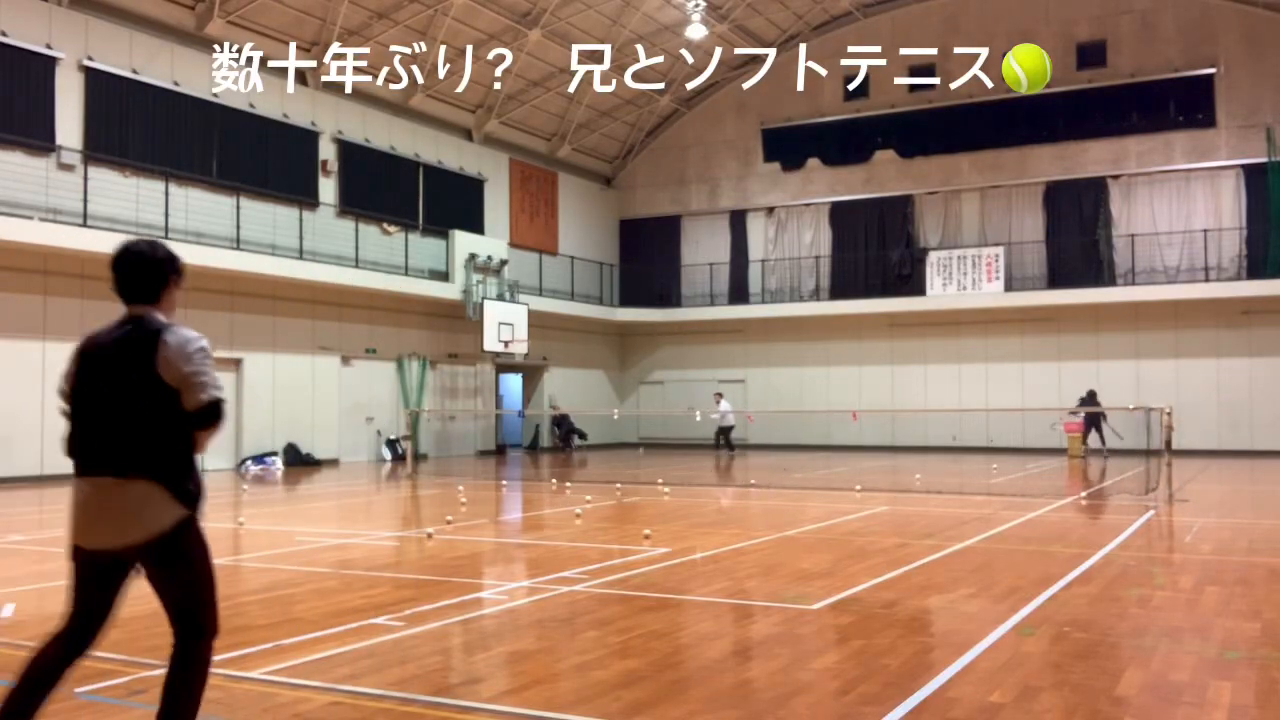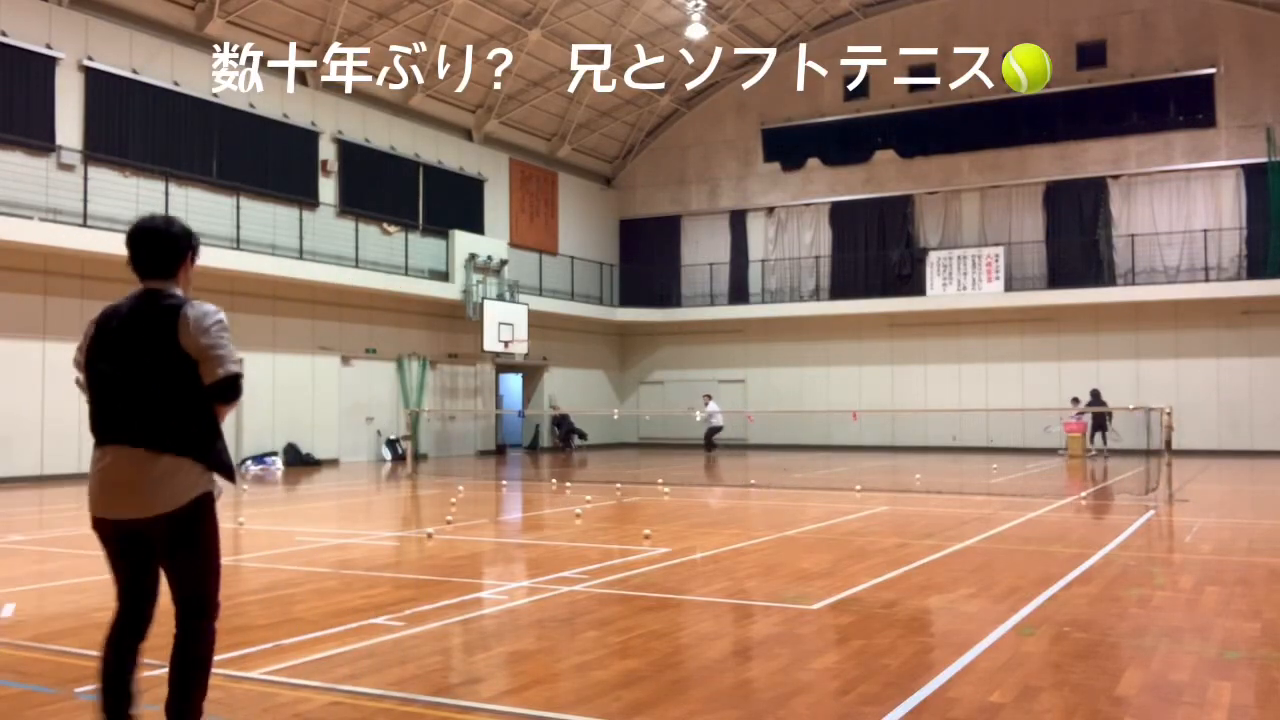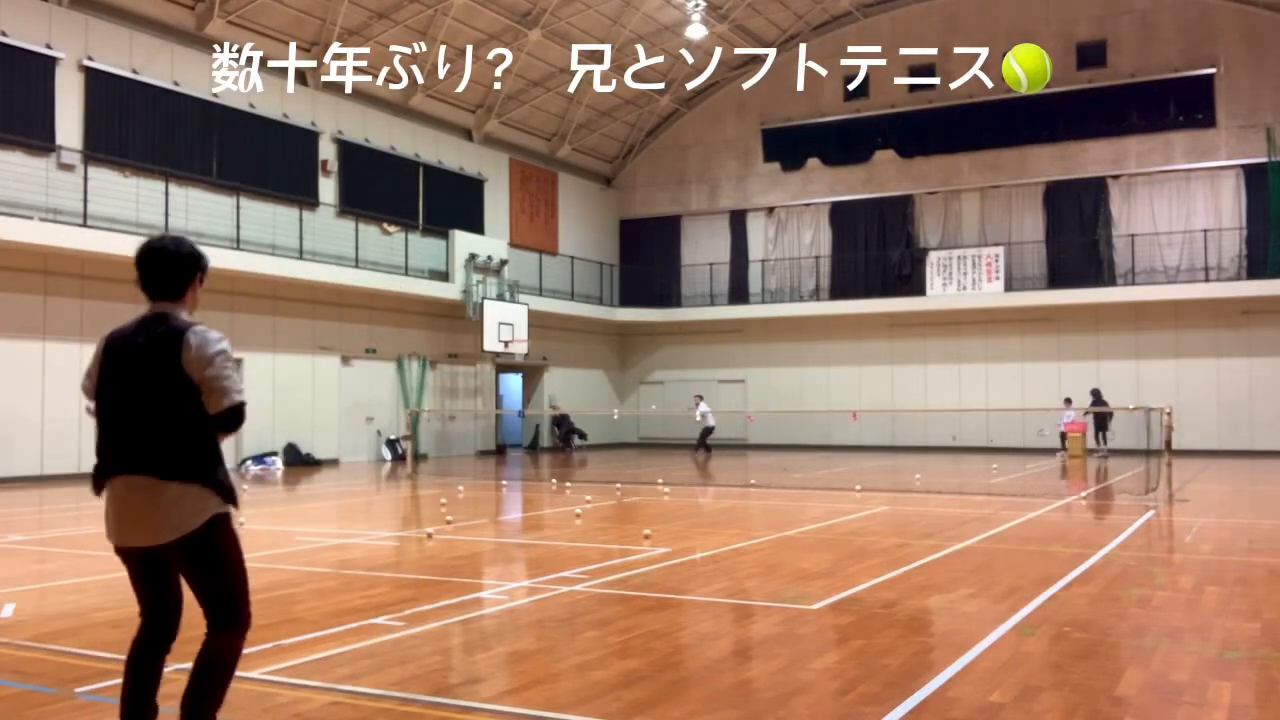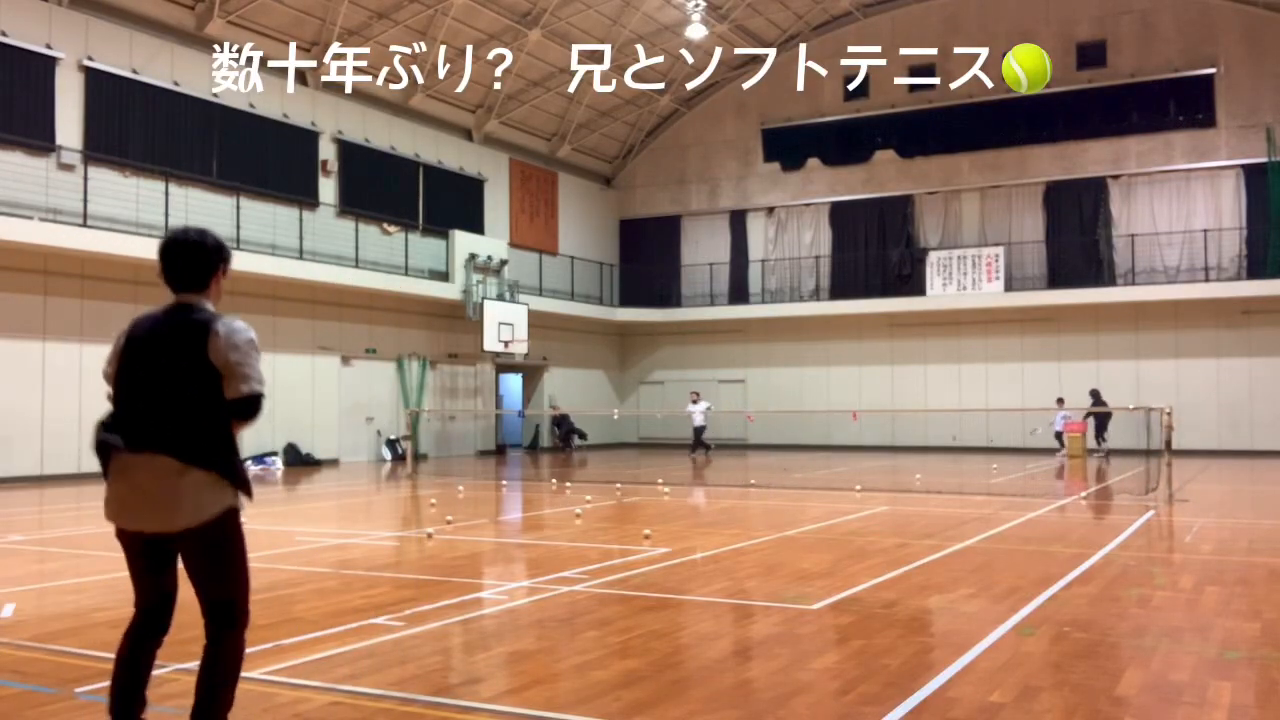
dt=0.2s
person 1, frame 1
left shoulder: (90, 349)
right shoulder: (180, 344)
left elbow: (75, 416)
right elbow: (207, 414)
right wrist: (185, 446)
left hip: (93, 509)
right hip: (157, 508)
left knee: (79, 628)
right knee: (196, 630)
person 1, frame 2
left shoulder: (105, 322)
right shoulder: (197, 317)
left elbow: (88, 384)
right elbow: (227, 388)
left wrist: (131, 425)
right wrist: (198, 419)
left hip: (111, 482)
right hip: (175, 480)
left knee: (133, 609)
right knee: (196, 614)
person 1, frame 3
left shoulder: (112, 344)
right shoulder: (200, 342)
left elbow: (97, 407)
right elbow: (228, 417)
right wrist: (199, 445)
left hip: (127, 507)
right hip: (188, 504)
left knee: (158, 622)
right knee: (229, 621)
person 1, frame 4
left shoulder: (135, 332)
right shoulder: (228, 333)
left elbow: (117, 395)
right elbow: (245, 406)
right wrist: (213, 434)
left hip: (132, 492)
right hip: (199, 492)
left knee: (150, 615)
right knee: (226, 624)
